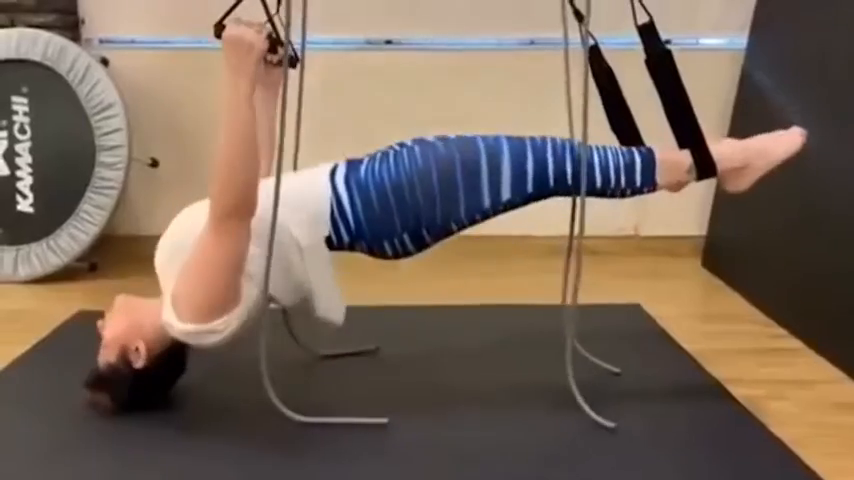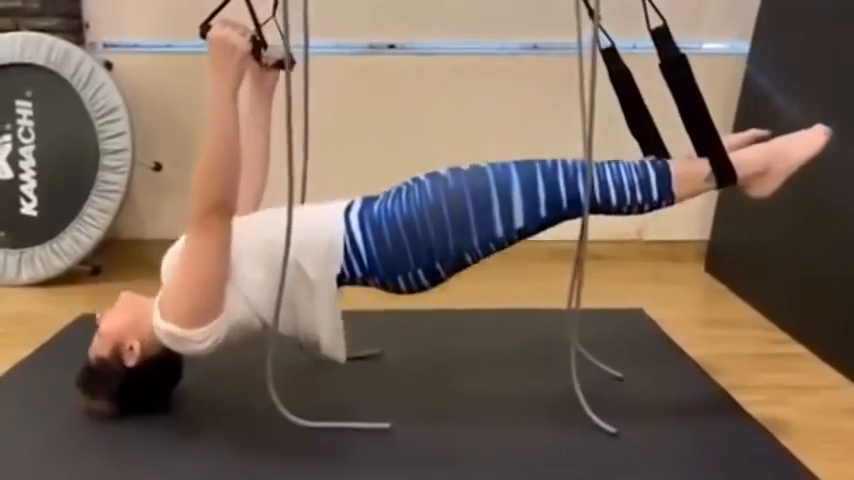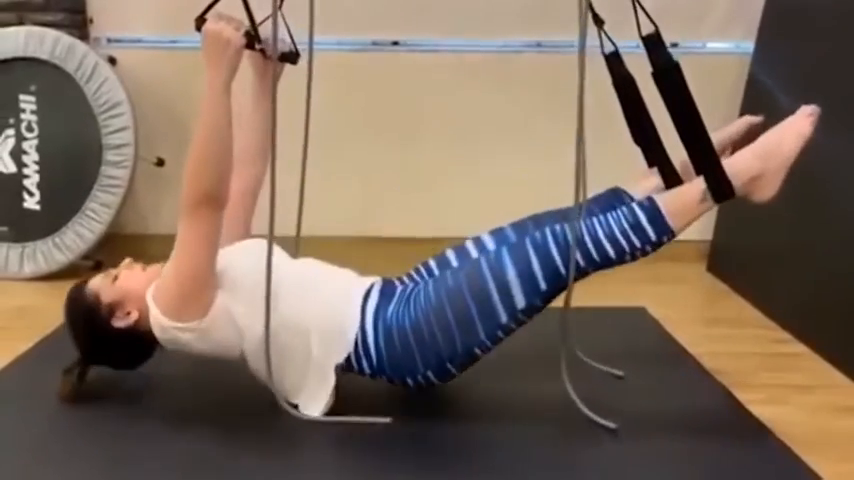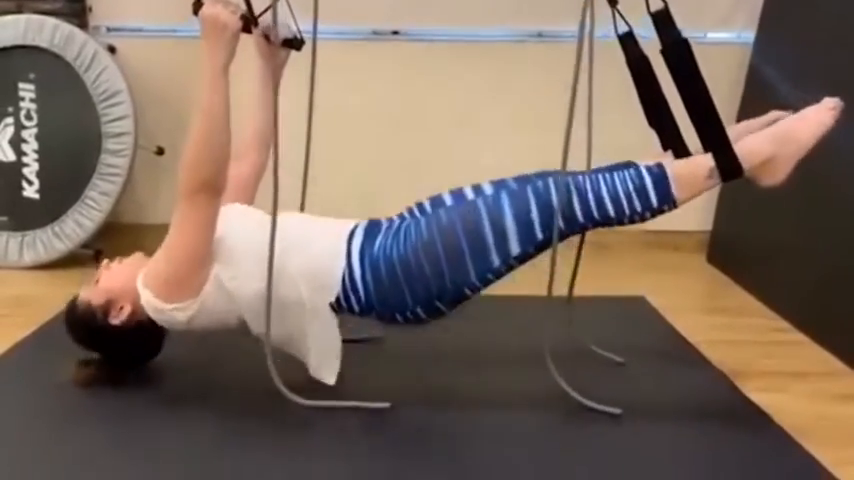
dt=0.5s
person 1, frame 1
left shoulder: (176, 268)
right shoulder: (192, 314)
left elbow: (252, 191)
right elbow: (235, 208)
left wrist: (266, 88)
right wrist: (238, 76)
left hip: (362, 195)
right hip: (373, 204)
left knee: (548, 164)
right knee: (549, 163)
left ankle: (693, 160)
right ankle: (713, 162)
person 1, frame 2
left shoulder: (180, 275)
right shoulder: (183, 319)
left elbow: (242, 197)
right elbow: (214, 207)
left wrist: (259, 91)
right wrist: (223, 78)
left hip: (377, 232)
right hip: (383, 244)
left knee: (560, 183)
right knee: (562, 185)
left ankle: (705, 162)
right ankle: (738, 167)
person 1, frame 3
left shoulder: (201, 282)
right shoulder: (178, 311)
left elbow: (243, 183)
right elbow: (203, 197)
left wrist: (264, 83)
right wrist: (217, 74)
left hip: (390, 308)
right hip: (397, 338)
left knee: (558, 232)
right knee: (564, 247)
left ankle: (693, 169)
right ankle: (736, 176)
person 1, frame 4
left shoulder: (178, 275)
right shoulder: (166, 293)
left elbow: (243, 171)
right elbow: (202, 187)
left wrist: (270, 74)
left hip: (377, 255)
right hip: (383, 268)
left knee: (558, 195)
right knee: (557, 200)
left ankle: (727, 150)
right ankle: (747, 158)
